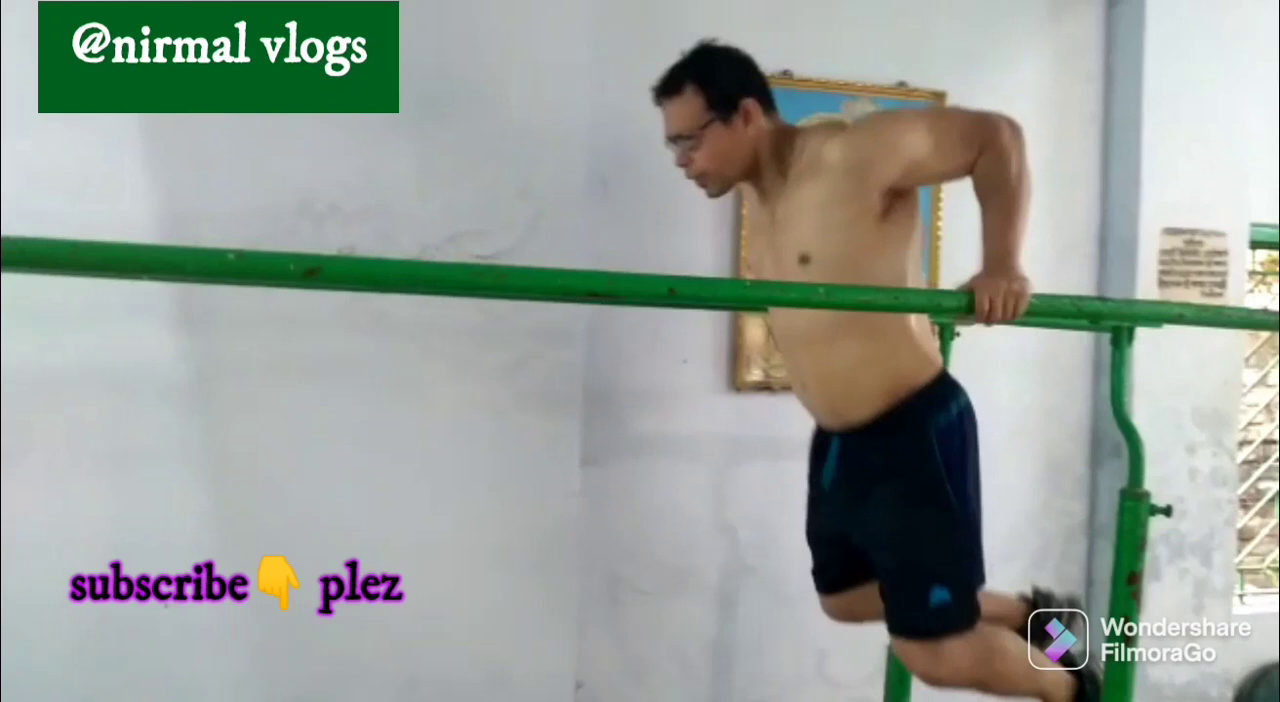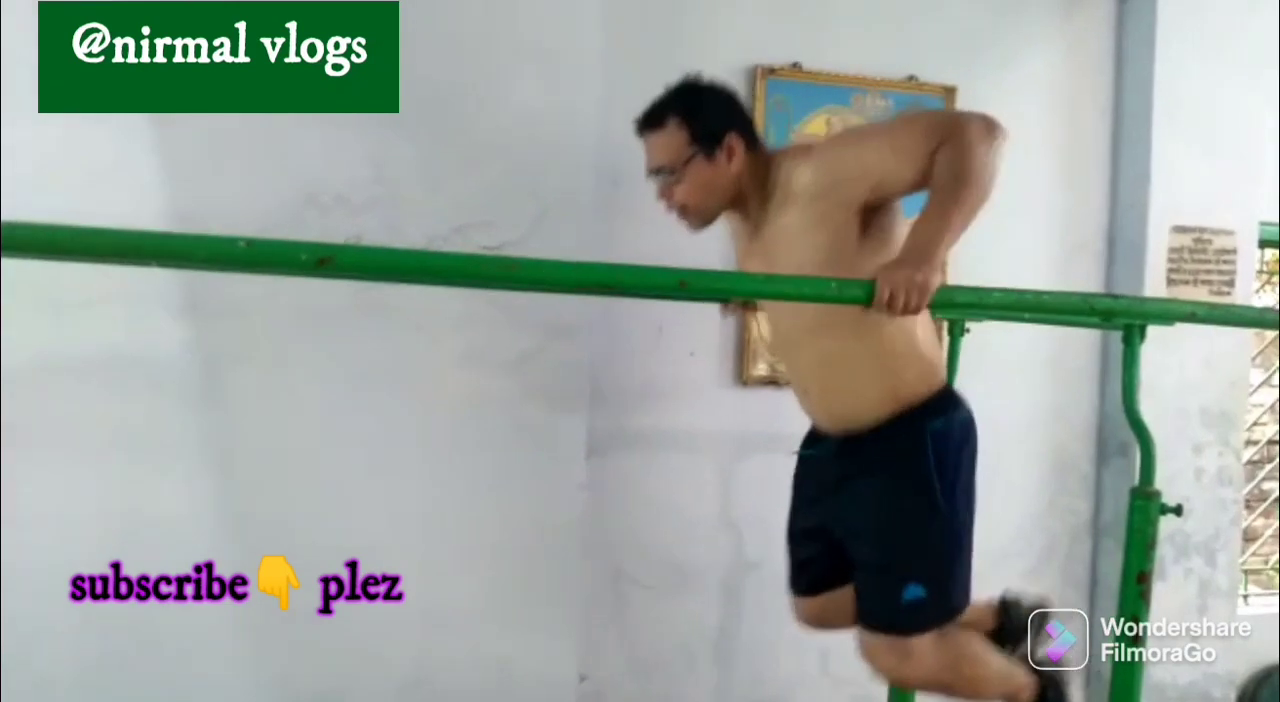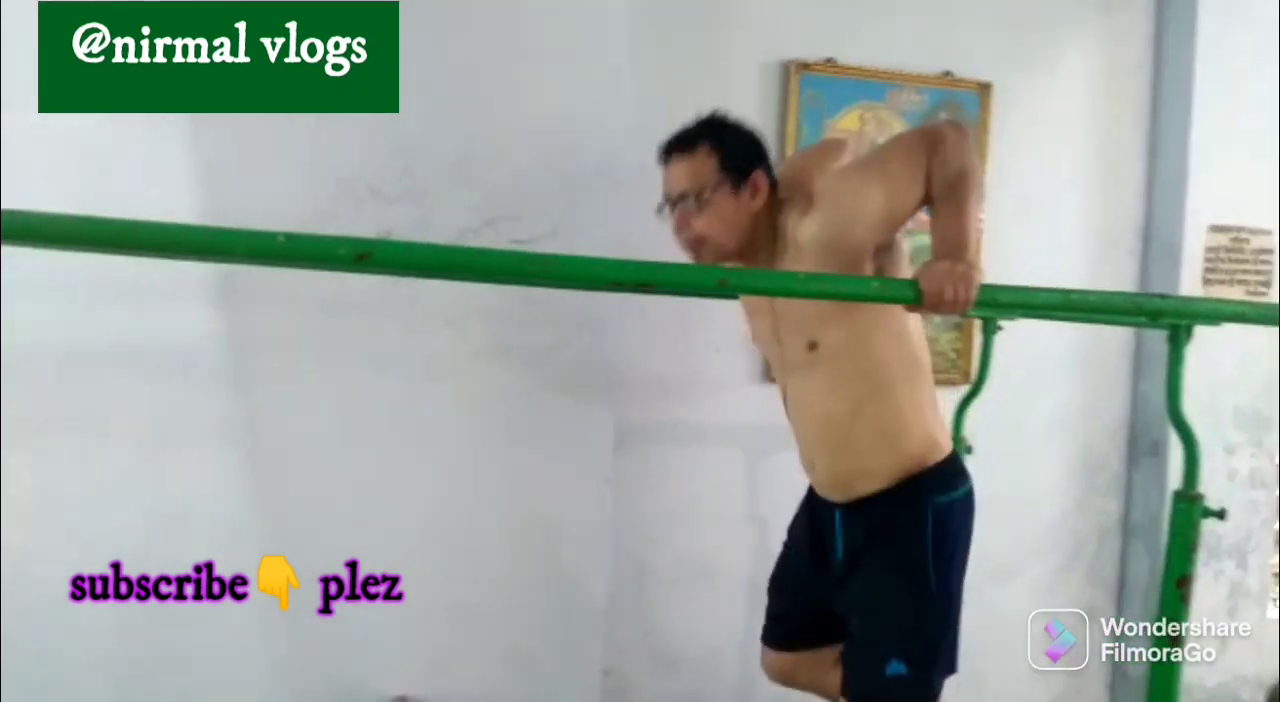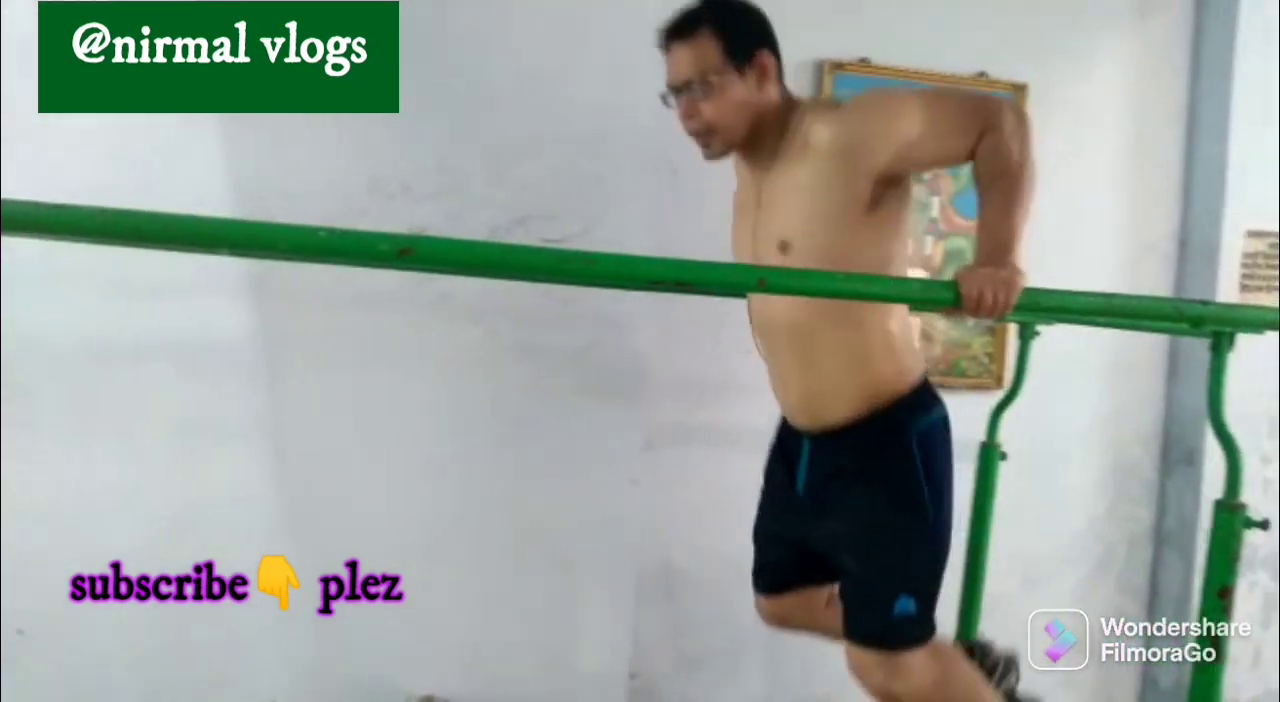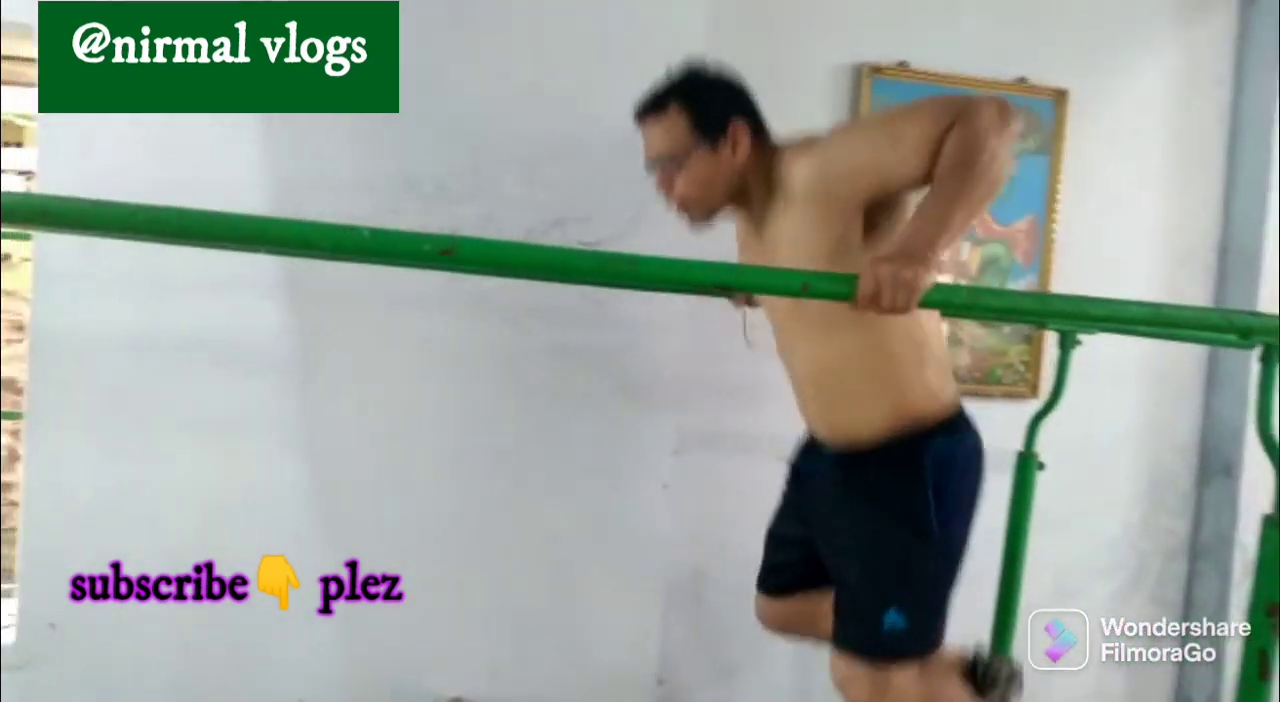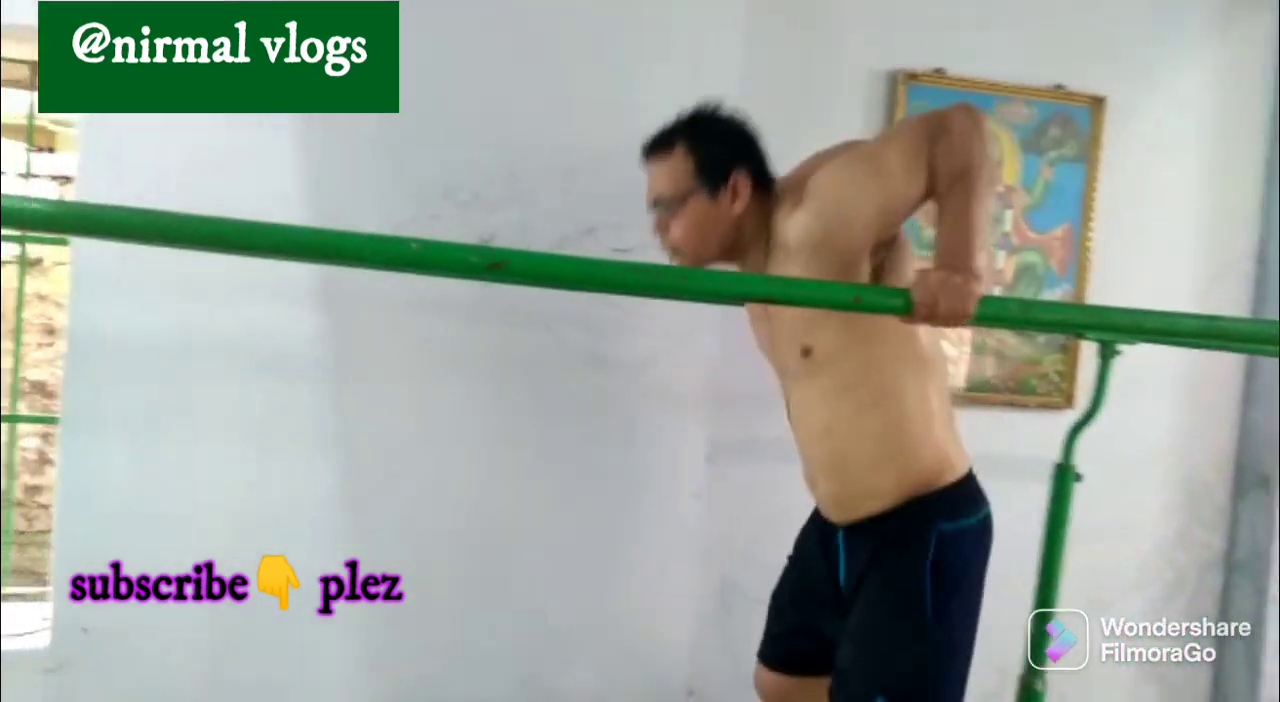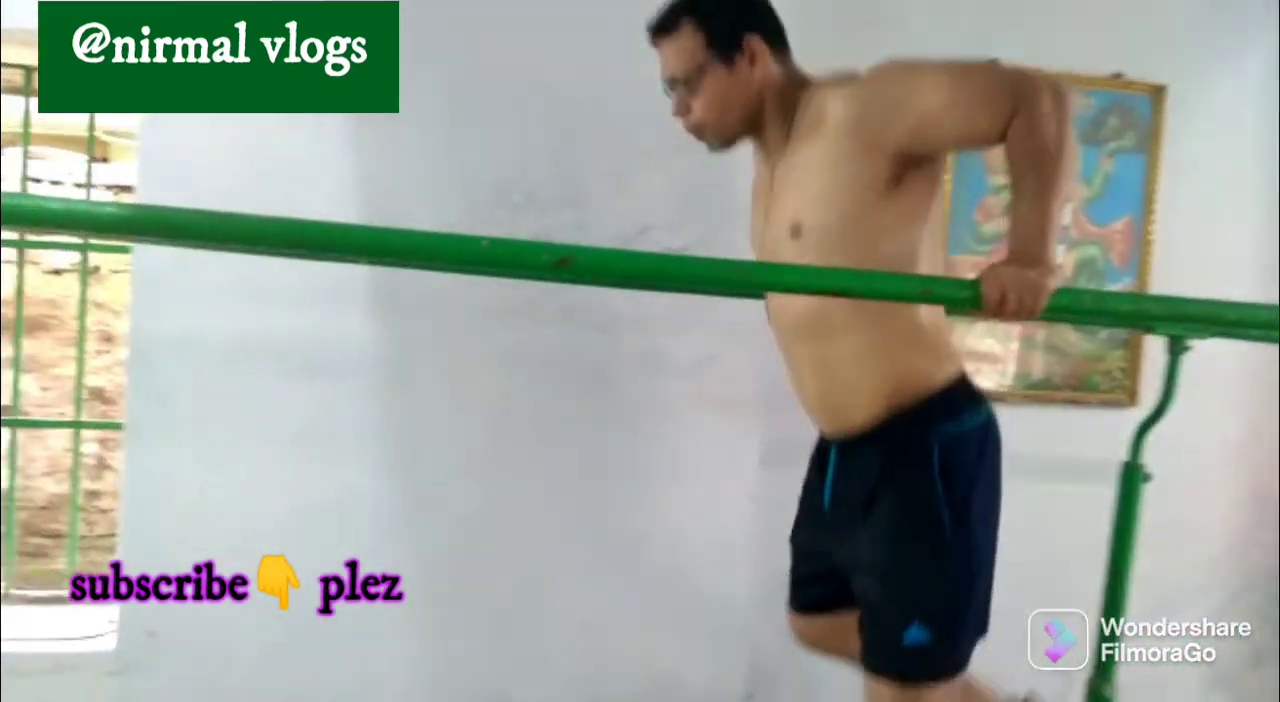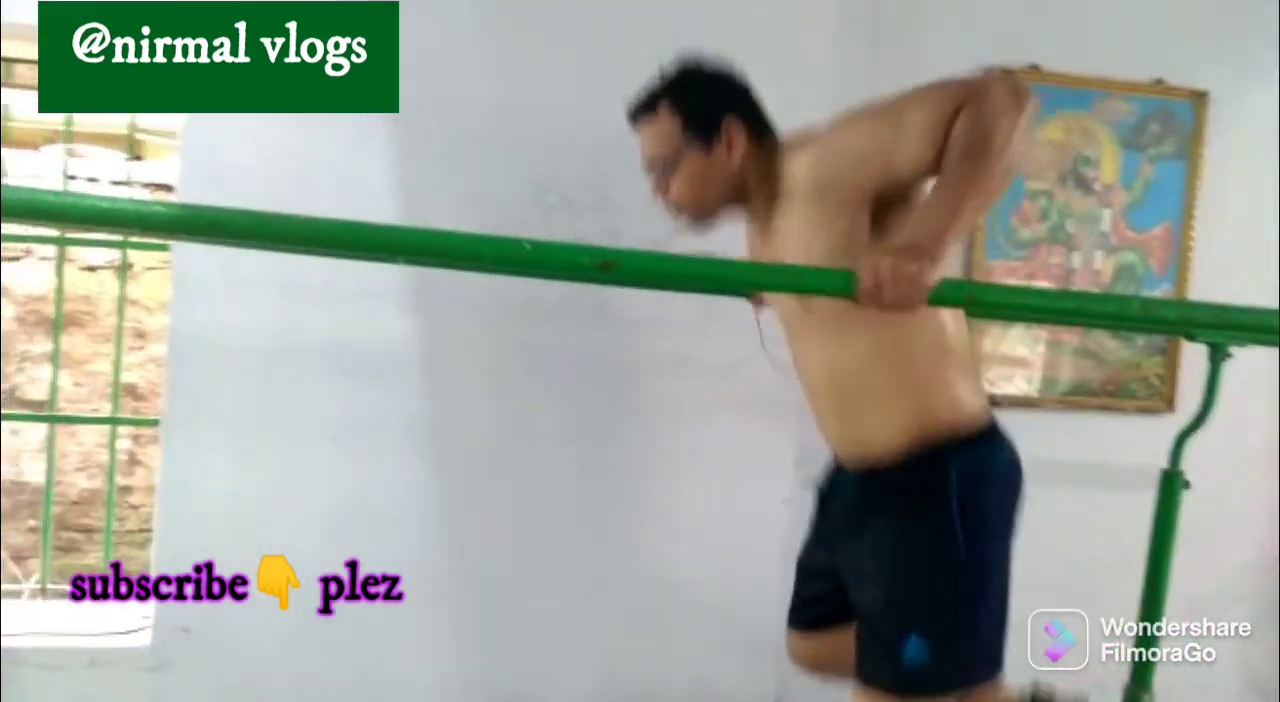
dt=0.2s
person 1, frame 1
left shoulder: (847, 155)
right shoulder: (761, 192)
left elbow: (996, 134)
left wrist: (1002, 263)
left hip: (915, 434)
right hip: (838, 442)
right knee: (844, 598)
right ankle: (1027, 616)
person 1, frame 2
left shoulder: (816, 178)
right shoulder: (750, 208)
left elbow: (974, 133)
left wrist: (924, 251)
left hip: (915, 444)
right hip: (835, 449)
left knee: (901, 649)
right knee: (821, 604)
right ankle: (996, 624)
person 1, frame 3
left shoulder: (827, 227)
right shoulder: (745, 250)
left elbow: (945, 141)
right elbow: (830, 149)
left wrist: (957, 257)
left hip: (913, 509)
right hip: (830, 508)
person 1, frame 4
left shoulder: (842, 138)
right shoulder: (752, 161)
left elbow: (999, 120)
left wrist: (996, 252)
left hip: (891, 439)
right hip: (803, 441)
right knee: (783, 601)
person 1, frame 5
left shoulder: (821, 174)
right shoulder: (759, 201)
left elbow: (986, 120)
left wrist: (921, 249)
left hip: (917, 461)
right hip: (836, 459)
right knee: (783, 608)
person 1, frame 6
left shoulder: (818, 223)
right shoulder: (756, 249)
left elbow: (958, 128)
left wrist: (960, 266)
left hip: (921, 533)
right hip: (840, 530)
person 1, frame 7
left shoulder: (857, 111)
right shoulder: (774, 147)
left elbow: (1037, 96)
left wrist: (1030, 248)
left hip: (928, 447)
right hip: (845, 453)
right knee: (818, 623)
person 1, frame 8
left shoulder: (820, 170)
right shoulder: (770, 204)
left elbow: (999, 96)
left wrist: (924, 246)
left hip: (946, 482)
right hip: (865, 484)
right knee: (816, 646)
